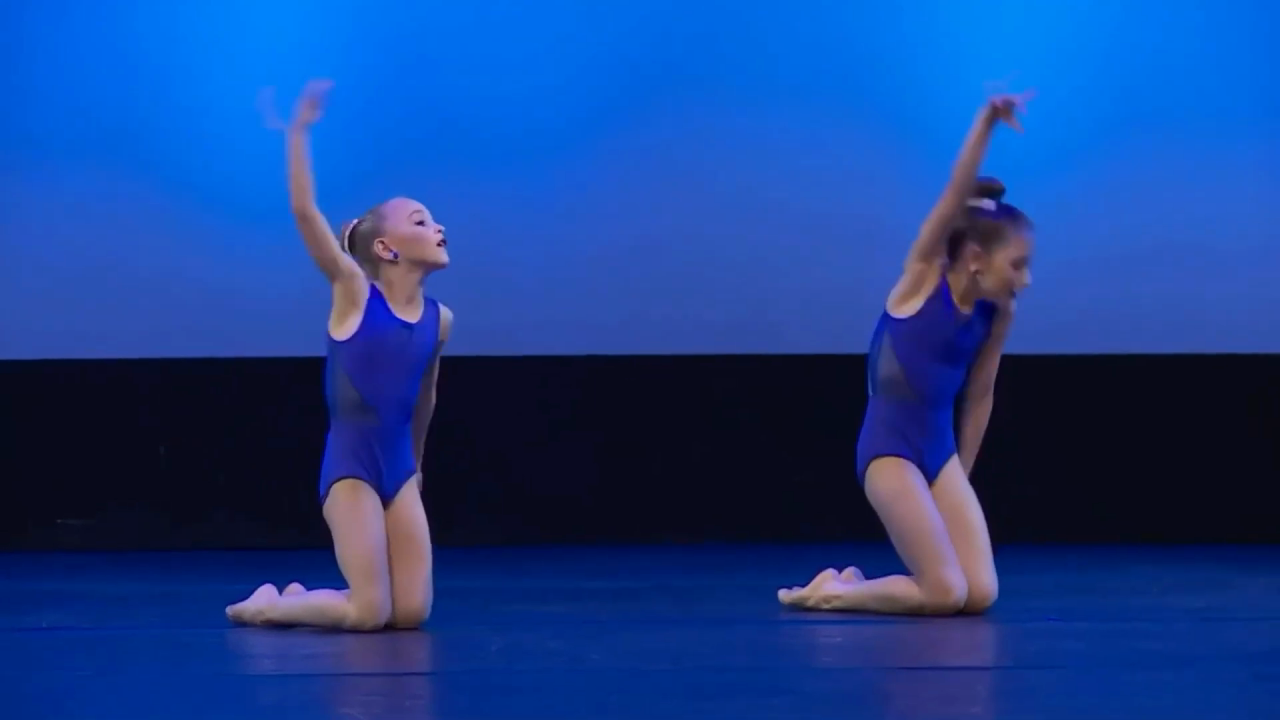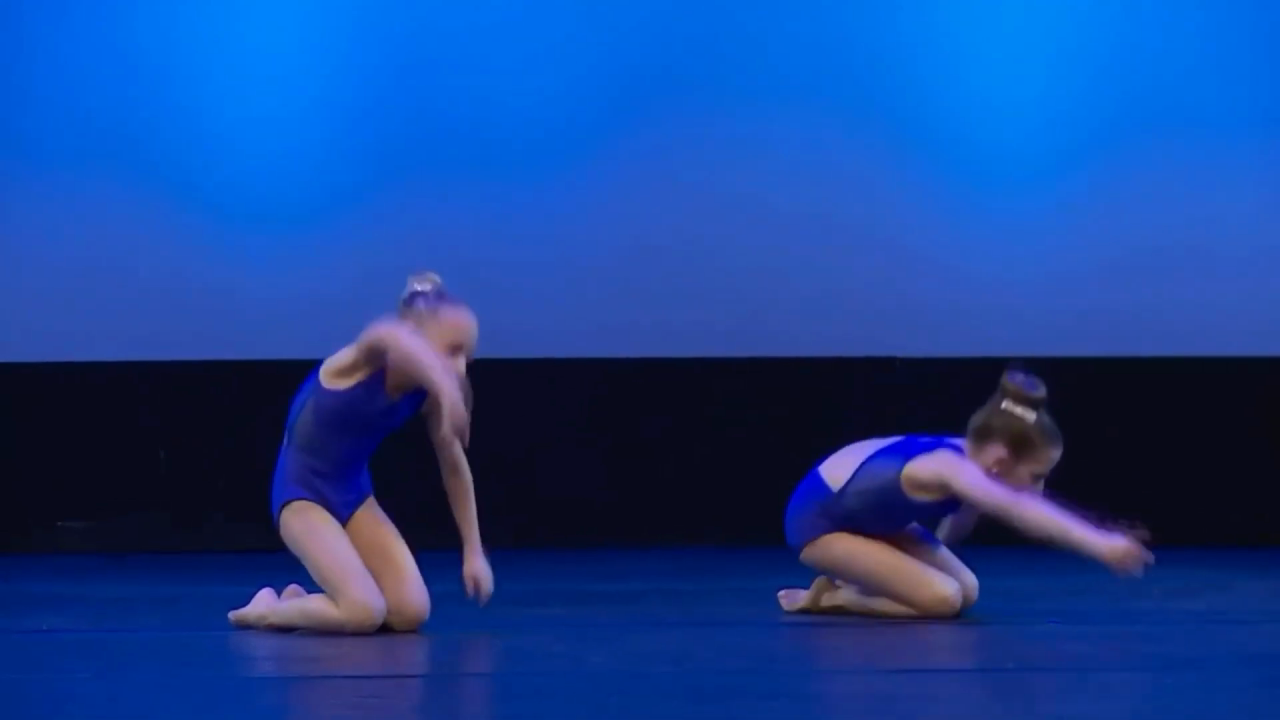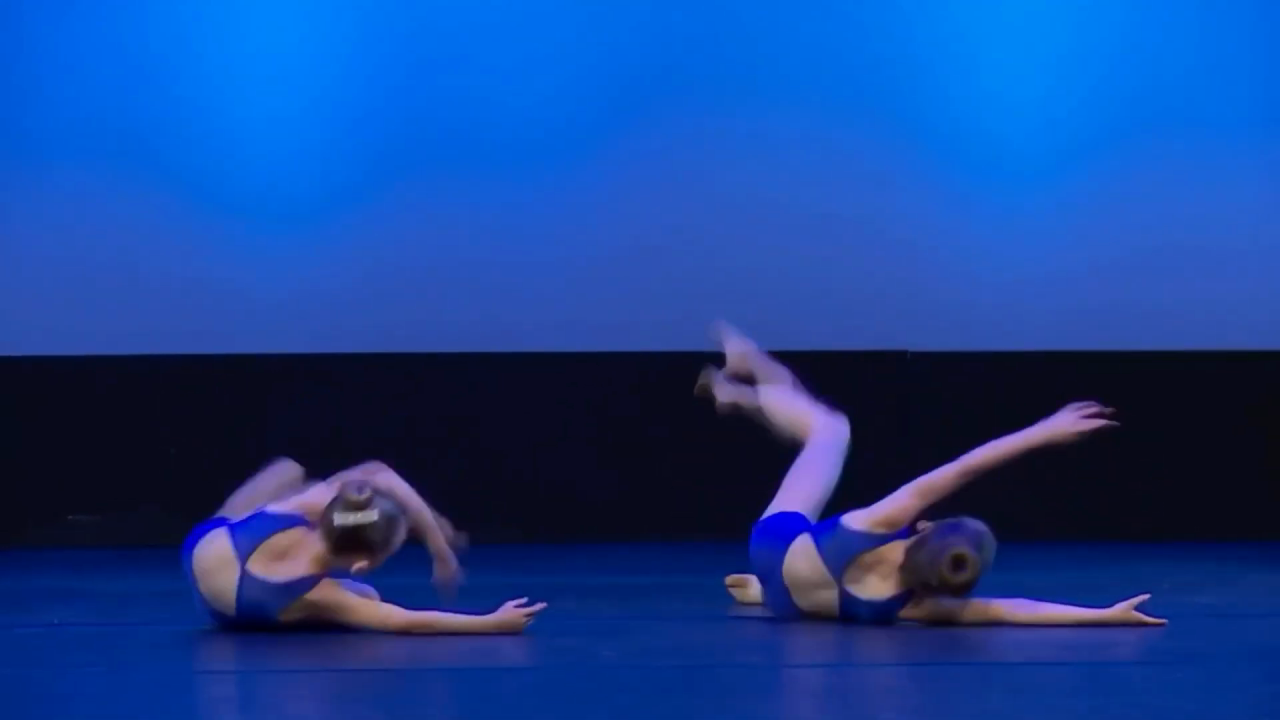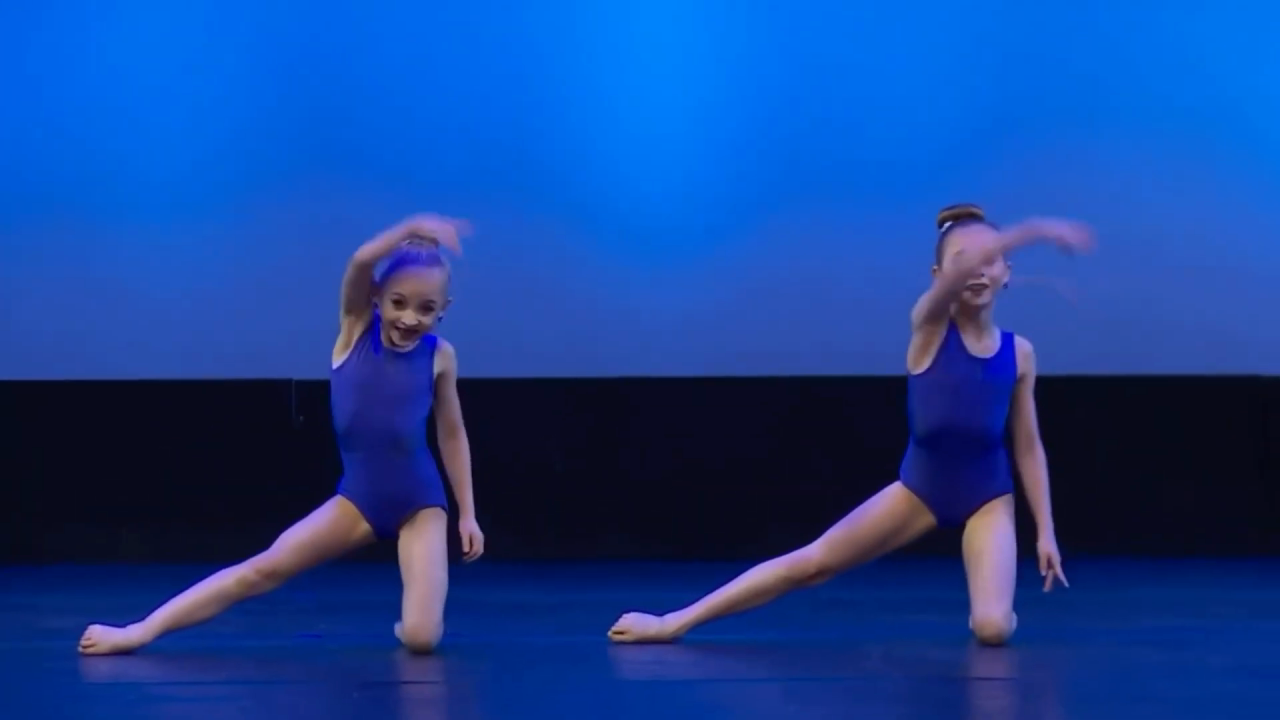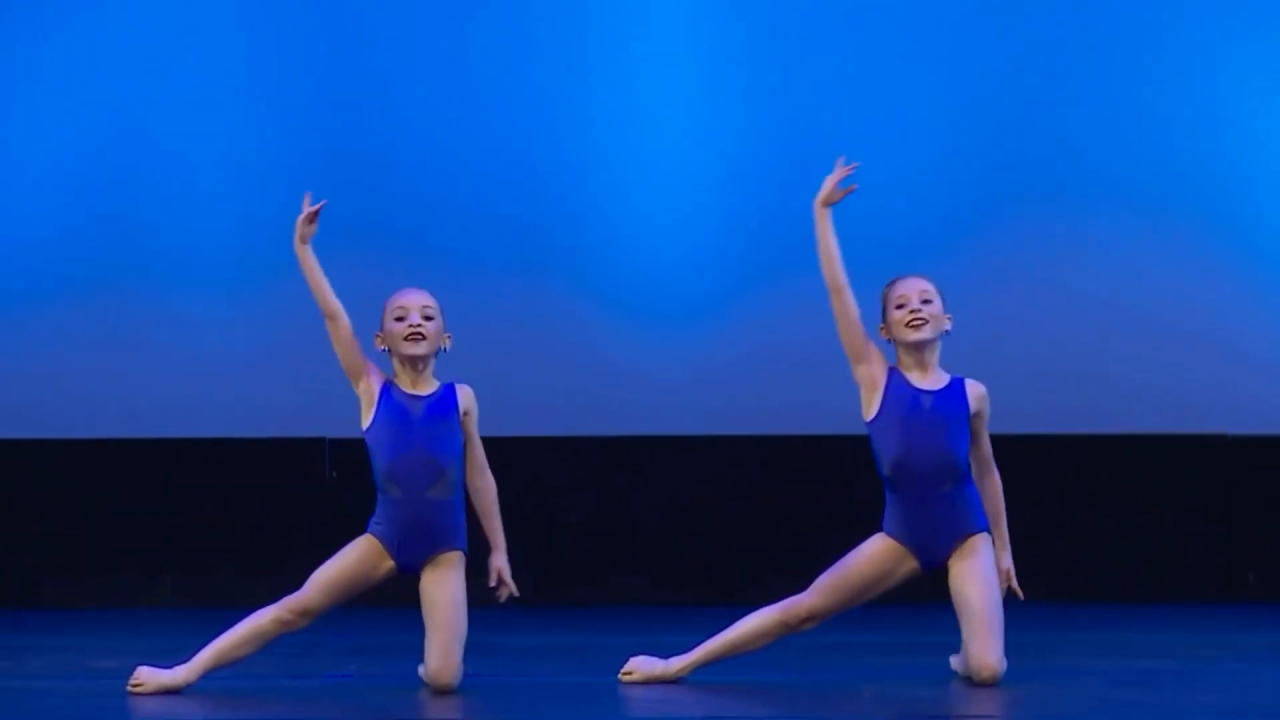
dt=1s
person 1, frame 1
left shoulder: (998, 315)
right shoulder: (923, 278)
left elbow: (979, 398)
right elbow: (955, 196)
left wrist: (962, 473)
right wrist: (986, 123)
left hip: (940, 454)
right hip: (888, 449)
left knee: (980, 594)
right knee: (946, 595)
left ankle: (856, 585)
right ankle: (830, 592)
person 1, frame 2
left shoulder: (970, 465)
right shoulder: (949, 468)
right elbow: (1015, 507)
left wrist: (937, 551)
right wrist: (1094, 539)
left hip: (862, 510)
right hip: (817, 521)
left knee: (967, 590)
right knee: (944, 598)
left ankle: (848, 582)
right ankle: (831, 597)
person 1, frame 3
left shoulder: (871, 532)
right shoulder: (908, 609)
left elbow: (950, 475)
right elbow: (1006, 611)
left wrist: (1039, 433)
right wrist: (1102, 616)
left hip: (780, 537)
left knee: (831, 429)
left ankle: (738, 394)
person 1, frame 4
left shoulder: (1018, 352)
right shoulder: (929, 327)
left elbow: (1028, 446)
right elbow: (960, 261)
left wrist: (1046, 531)
right wrist: (1034, 231)
left hip: (988, 495)
right hip: (919, 486)
left knee: (993, 628)
right knee: (810, 561)
left ankle: (991, 609)
right ankle: (678, 621)
person 1, frame 5
left shoulder: (971, 393)
right shoulder: (875, 378)
left elbow: (985, 471)
right elbow: (837, 290)
left wrist: (1003, 548)
right wrist: (821, 211)
left hip: (966, 537)
right hip: (901, 537)
left knee: (988, 668)
right knee: (801, 610)
left ankle: (963, 657)
person 2, frame 1
left shoulder: (439, 320)
right shoulder: (355, 294)
right elbow: (304, 210)
right wrist: (298, 130)
left hip: (399, 471)
right hip: (349, 468)
left knee: (411, 612)
right knee: (370, 613)
left ankle: (300, 598)
right ankle: (267, 605)
person 2, frame 2
left shoulder: (425, 390)
right shoulder: (365, 362)
left elbow: (456, 468)
right elbow: (385, 334)
left wrist: (474, 551)
right wrist: (445, 383)
left hip: (353, 495)
right hip: (300, 494)
left knee: (412, 612)
right knee: (366, 613)
left ankle: (300, 600)
right ankle: (266, 610)
person 2, frame 3
left shoulder: (308, 513)
right shoulder: (316, 595)
left elbow: (378, 474)
right elbow: (408, 621)
left wrist: (436, 538)
right wrist: (492, 621)
right knee: (368, 600)
person 2, frame 4
left shoulder: (439, 355)
right shoulder: (356, 329)
left elbow: (453, 436)
right elbow: (360, 264)
left wrist: (468, 513)
right wrist: (408, 232)
left hip: (421, 505)
right hip: (358, 498)
left knee: (421, 637)
right knee: (264, 568)
left ankle: (414, 616)
right ankle: (141, 631)
person 2, frame 5
left shoulder: (461, 398)
right shoulder: (371, 389)
left elbow: (478, 476)
right elbow: (334, 317)
left wrist: (498, 548)
right wrist: (303, 247)
left hip: (444, 548)
right hip: (385, 538)
left knee: (444, 678)
right knee: (297, 607)
left ankle: (431, 659)
right ankle: (185, 672)
